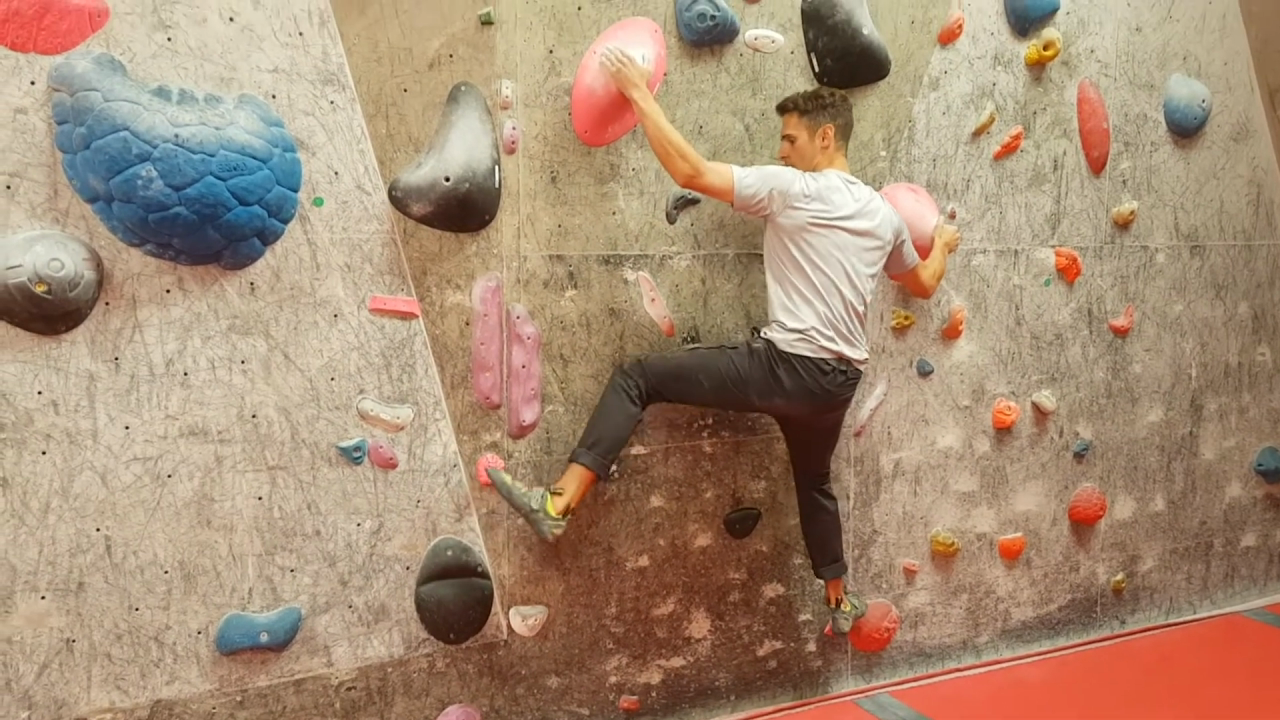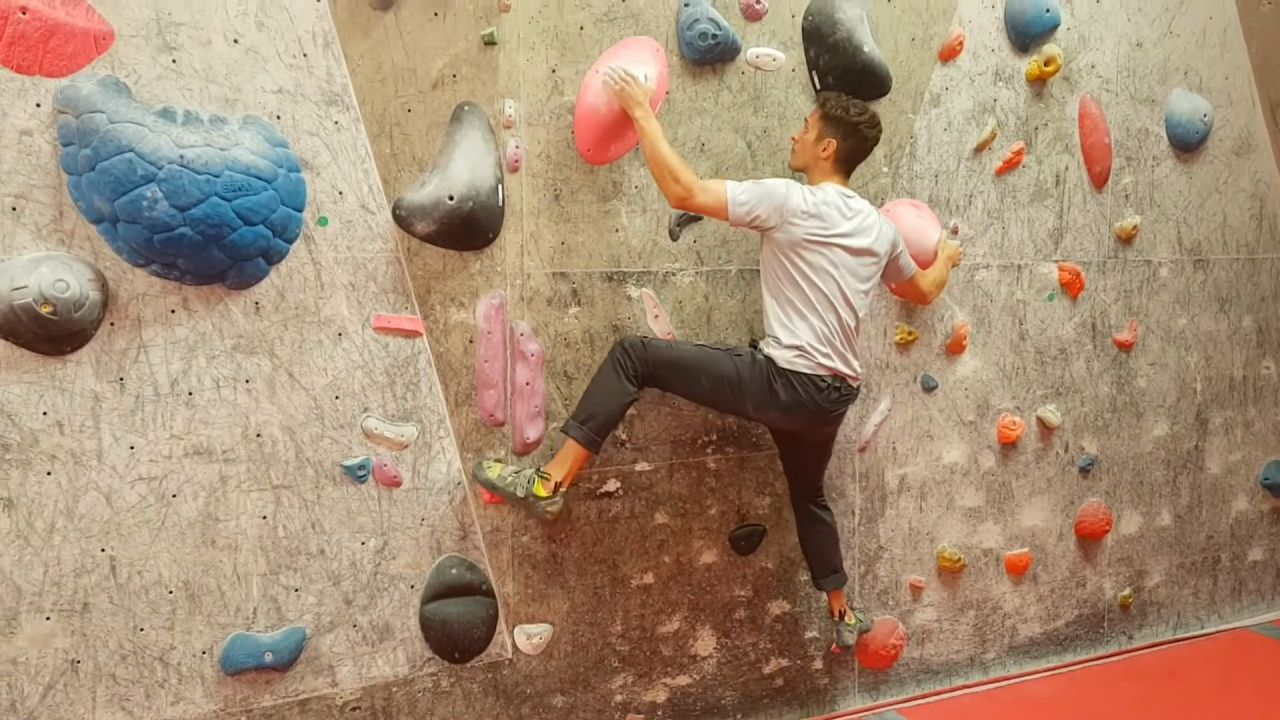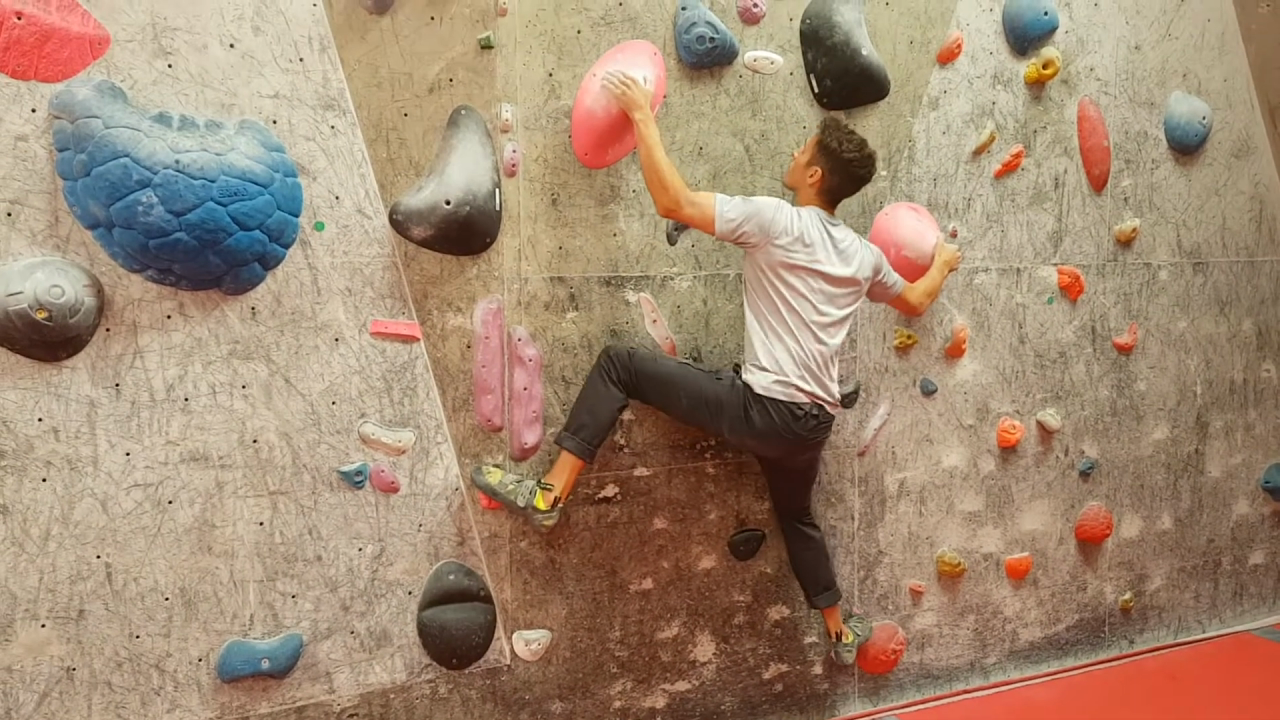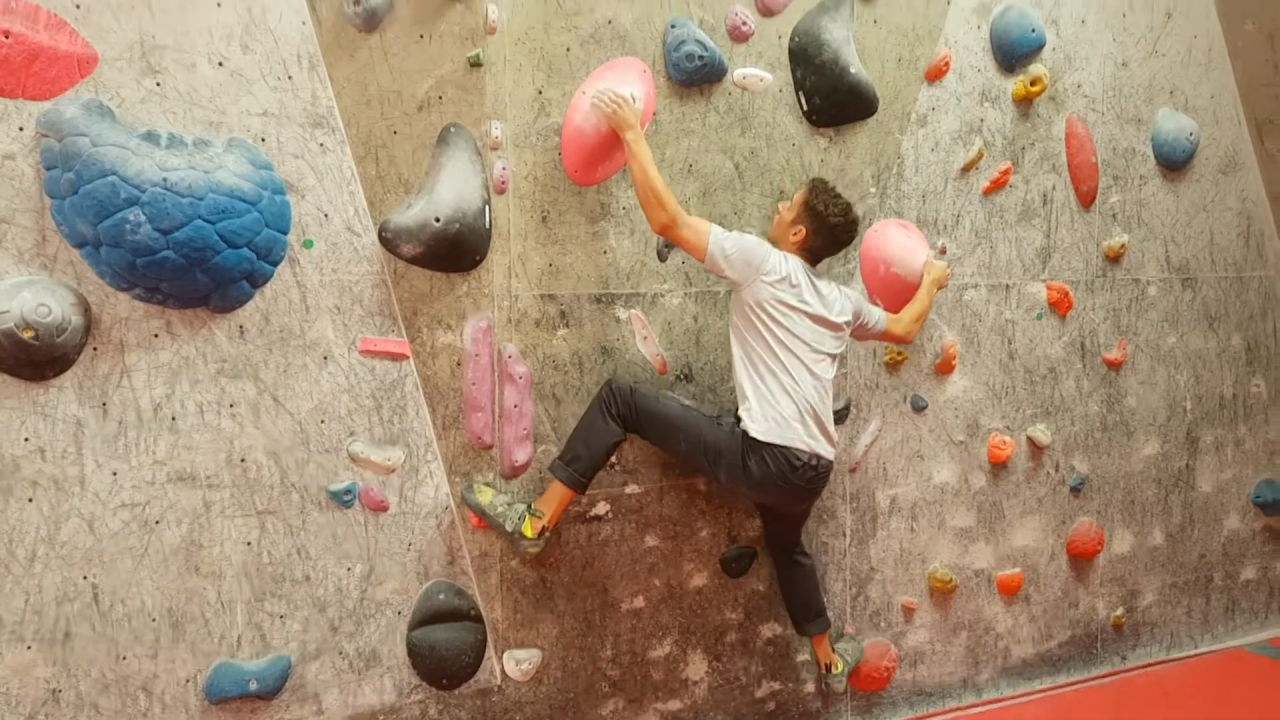
dt=0.5s
person 1, frame 1
left shoulder: (790, 188)
right shoulder: (884, 214)
left elbow: (690, 171)
right elbow: (924, 283)
left wrist: (638, 94)
right wrist: (942, 245)
left hip: (784, 366)
right hip: (837, 381)
left knee: (636, 376)
right knee: (814, 482)
left ankle: (558, 504)
right ankle: (840, 602)
person 1, frame 2
left shoulder: (789, 200)
right shoulder: (880, 227)
left elbow: (683, 192)
right elbow: (923, 290)
left wrist: (642, 113)
right wrist: (945, 258)
left hip: (780, 381)
right hip: (831, 395)
left knee: (633, 355)
right knee: (809, 495)
left ankle: (549, 482)
right ankle: (843, 615)
person 1, frame 3
left shoulder: (776, 221)
right shoulder: (864, 254)
left elbow: (673, 202)
right elbow: (915, 301)
left wrist: (642, 116)
right wrist: (942, 265)
left hip: (760, 408)
right hip: (811, 421)
left knee: (618, 364)
right knee: (796, 515)
left ankle: (549, 494)
right ankle: (840, 632)
person 1, frame 4
left shoulder: (762, 264)
right shoulder: (842, 301)
left elbow: (667, 220)
right elbow: (902, 329)
left wrist: (632, 135)
right wrist: (930, 283)
left hip: (760, 457)
right hip: (810, 470)
left knee: (619, 399)
right knee: (786, 546)
left ankle: (535, 522)
right ankle: (830, 659)
